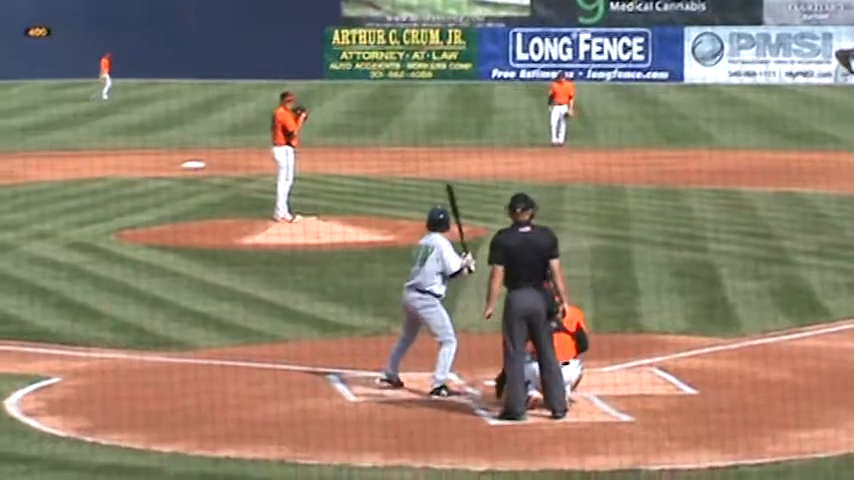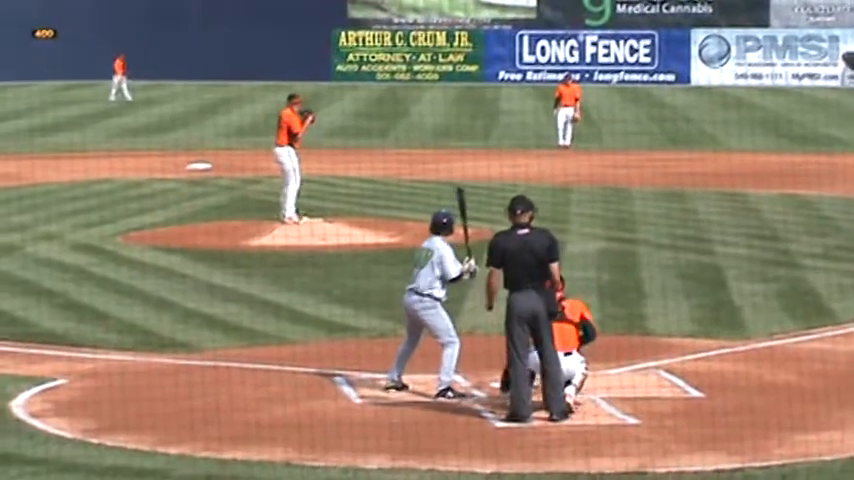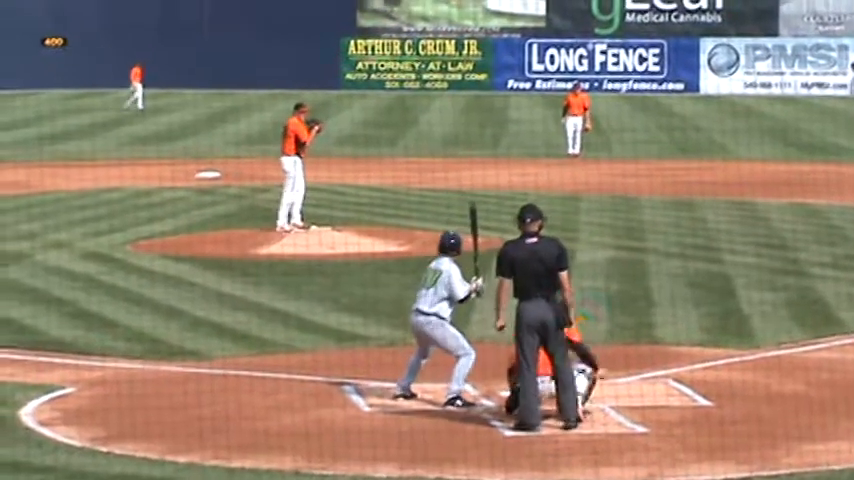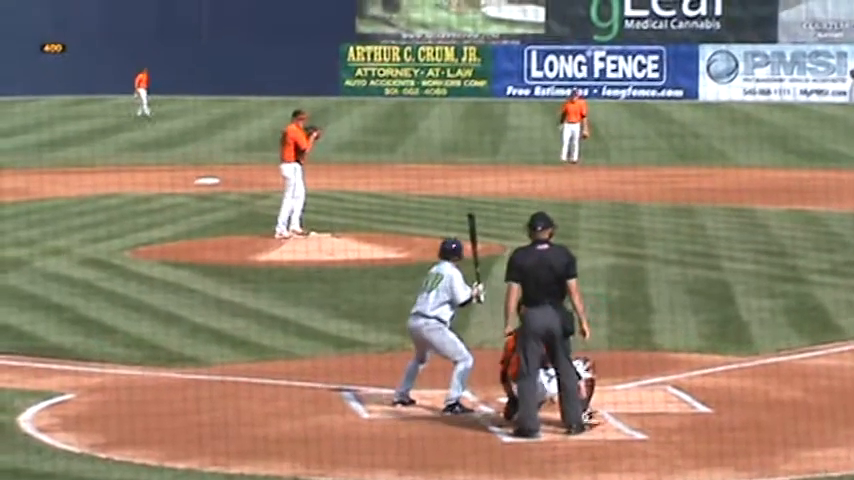
dt=0.3s
person 1, frame 1
left shoulder: (502, 238)
right shoulder: (546, 235)
left elbow: (497, 275)
right elbow: (556, 271)
left wrist: (490, 305)
right wrist: (563, 300)
left hip: (516, 299)
right hip: (540, 298)
left knee: (514, 355)
right knee: (547, 354)
left ankle: (515, 408)
right ankle: (558, 405)
person 1, frame 2
left shoulder: (500, 240)
right shoulder: (546, 237)
left elbow: (494, 278)
right elbow: (556, 276)
left wrist: (490, 301)
right wrist: (553, 296)
left hip: (517, 301)
right hip: (541, 300)
left knee: (518, 358)
right knee: (549, 355)
left ankle: (521, 410)
right ankle: (557, 409)
person 1, frame 3
left shoulder: (509, 250)
right shoulder: (555, 246)
left elbow: (503, 287)
right elbow: (565, 285)
left wrist: (499, 317)
right wrist: (569, 311)
left hip: (526, 310)
right hip: (551, 309)
left knee: (527, 366)
right knee: (562, 363)
left ankle: (529, 419)
right ankle: (570, 415)
person 1, frame 4
left shoulder: (519, 256)
right shoulder: (564, 255)
left elbow: (513, 293)
right elbow: (574, 292)
left wrist: (509, 323)
right wrist: (583, 321)
left hip: (532, 317)
right hip: (557, 317)
left knee: (527, 374)
right knee: (566, 371)
left ankle: (528, 425)
right ankle: (574, 422)
person 2, frame 1
left shoulder: (423, 242)
right shoulder: (442, 243)
right elbow: (454, 271)
left wrist: (462, 265)
right wrist: (466, 262)
left hip: (410, 295)
right hip: (426, 299)
left knee: (407, 337)
right knee: (449, 340)
left ankle: (390, 374)
right ankle: (439, 385)
person 2, frame 2
left shoulder: (426, 245)
right shoulder: (443, 247)
right elbow: (453, 276)
left wrist: (463, 269)
right wrist: (467, 267)
left hip: (411, 298)
right hip: (426, 302)
left knee: (411, 340)
right knee: (451, 342)
left ankle: (394, 380)
right ankle: (444, 388)
person 2, frame 3
left shoulder: (433, 265)
right shoulder: (451, 268)
right elbow: (460, 297)
left wrist: (470, 287)
right wrist: (474, 287)
left hip: (417, 317)
right hip: (432, 321)
left knee: (422, 352)
right knee: (467, 353)
left ankle: (403, 389)
right ankle: (454, 397)
person 2, frame 4
left shoulder: (434, 270)
right shoulder: (453, 273)
right elbow: (462, 301)
left wrist: (471, 293)
right wrist: (476, 292)
left hip: (415, 321)
right hip: (431, 325)
left knee: (420, 357)
right knee: (465, 359)
left ankle: (401, 396)
right ankle: (452, 403)
person 3, frame 1
left shoulder: (281, 112)
right shoulder: (284, 113)
right elbow: (294, 133)
left wrist: (297, 118)
right wrist: (301, 118)
left hip: (283, 149)
right hip: (284, 150)
left knee: (286, 181)
right knee: (284, 181)
left ankle: (282, 211)
right ankle: (281, 214)
person 3, frame 2
left shoulder: (286, 113)
right shoulder: (291, 115)
right elbow: (298, 135)
left wrist: (304, 121)
right wrist: (307, 122)
left hip: (284, 150)
right hip: (286, 150)
left knee: (289, 182)
right knee: (294, 182)
left ankle: (287, 214)
right ankle: (289, 215)
person 3, frame 3
left shoulder: (292, 122)
right shoulder: (297, 124)
right elbow: (305, 144)
left wrist: (311, 131)
right wrist: (314, 131)
left hip: (291, 159)
right hip: (292, 160)
left knee: (299, 190)
right knee: (290, 192)
left ankle: (295, 221)
right ankle: (282, 224)
person 3, frame 4
left shoulder: (289, 130)
right shoulder: (296, 131)
right elbow: (305, 151)
left wrist: (308, 137)
right wrist: (312, 138)
left hip: (289, 166)
right hip: (292, 167)
left knee: (299, 196)
right knee: (290, 199)
left ankle: (294, 227)
right ankle: (280, 231)
person 4, frame 1
right shoulder: (574, 313)
right elbow: (584, 346)
left hip: (539, 371)
right hip: (566, 371)
right knee: (577, 364)
left ankle: (532, 393)
right ankle: (565, 392)
person 4, frame 2
right shoulder: (576, 305)
right elbow: (592, 334)
left hip: (540, 359)
right hip: (568, 362)
right knee: (581, 367)
right ankle: (569, 395)
person 4, frame 3
right shoulder: (565, 328)
left elbow: (512, 369)
right elbow: (582, 350)
left wrist: (513, 392)
right wrist: (596, 369)
right knee: (589, 371)
right ankle: (577, 406)
person 4, frame 4
left shoulder: (512, 337)
left elbow: (504, 373)
left wrist: (511, 398)
right wrist: (579, 379)
right knee: (586, 365)
right ankle: (582, 415)
